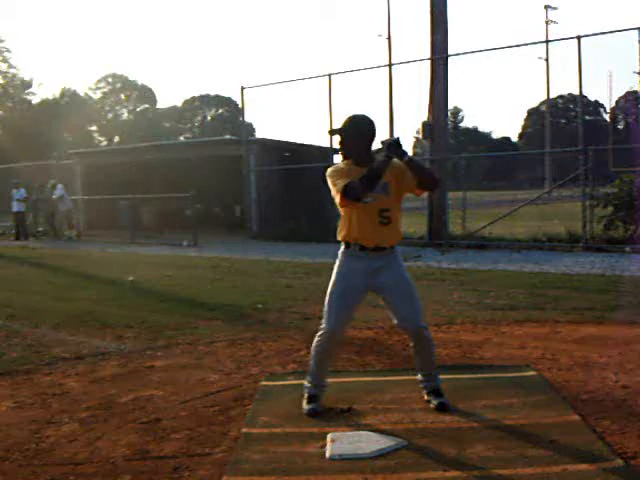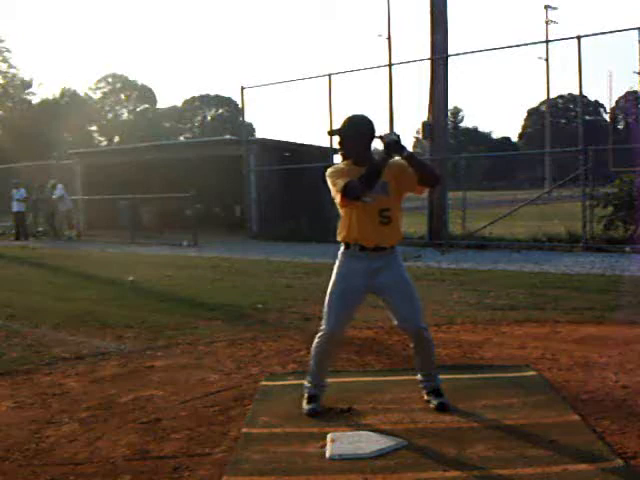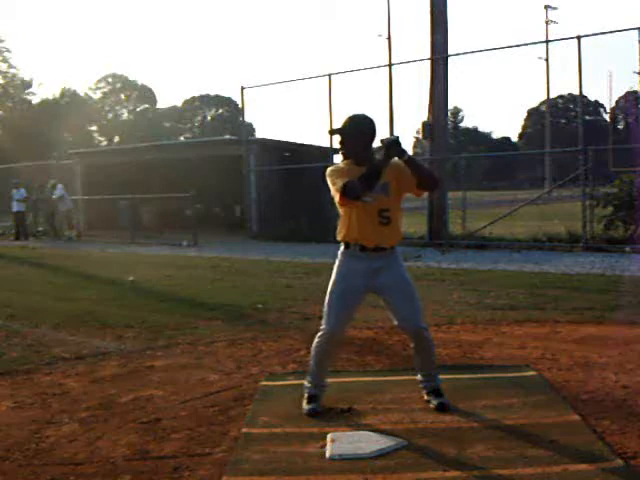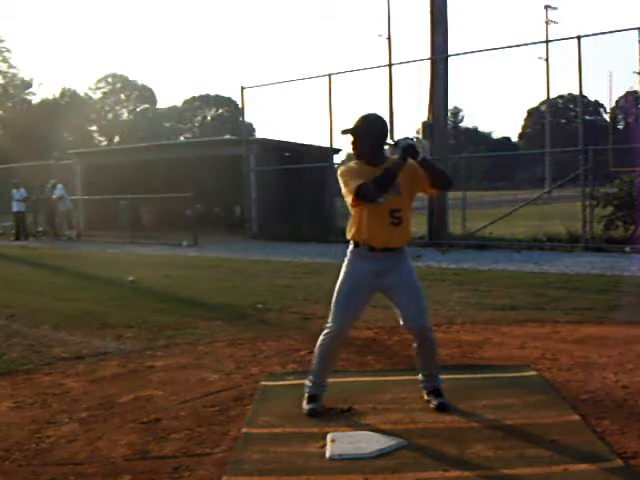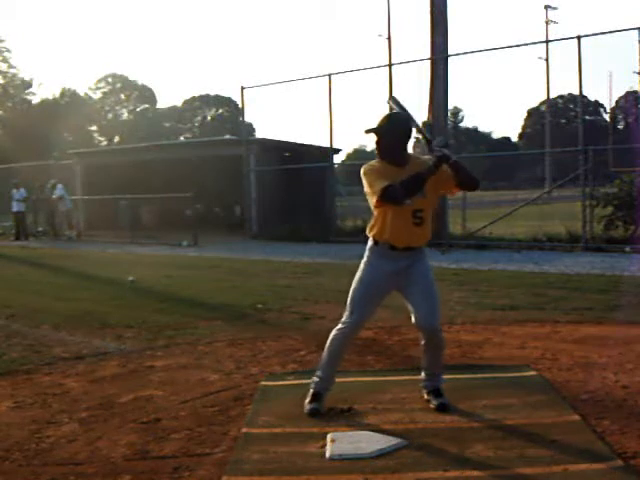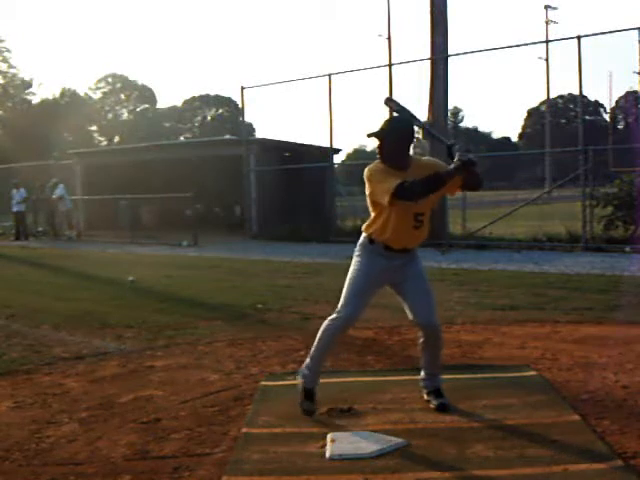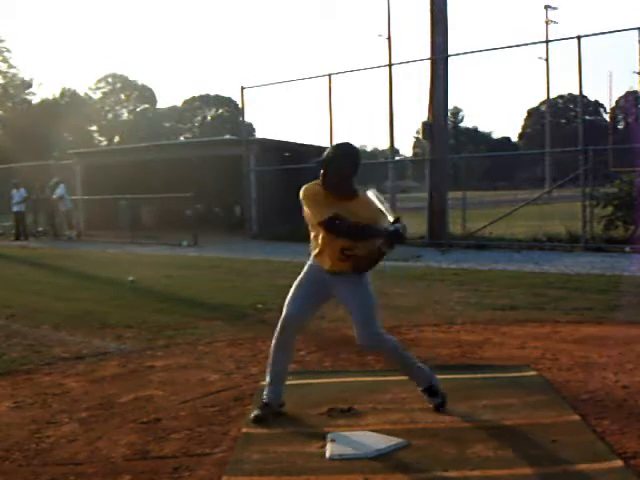
dt=0.4s
person 1, frame 1
left shoulder: (396, 170)
right shoulder: (337, 172)
left elbow: (432, 183)
right elbow: (357, 192)
left wrist: (401, 155)
right wrist: (385, 158)
left hip: (389, 260)
right hip: (353, 260)
left knee: (417, 327)
right knee: (330, 329)
left ankle: (431, 386)
right ankle: (313, 390)
person 1, frame 2
left shoulder: (395, 169)
right shoulder: (337, 173)
left elbow: (432, 179)
right elbow: (355, 191)
left wrist: (401, 152)
right wrist: (385, 155)
left hip: (389, 260)
right hip: (352, 260)
left knee: (417, 327)
right knee: (330, 330)
left ankle: (431, 386)
right ankle: (313, 390)
person 1, frame 3
left shoulder: (395, 170)
right shoulder: (336, 172)
left elbow: (432, 184)
right elbow: (356, 191)
left wrist: (401, 155)
right wrist: (384, 157)
left hip: (388, 260)
right hip: (352, 260)
left knee: (416, 328)
right knee: (330, 330)
left ankle: (431, 386)
right ankle: (313, 390)
person 1, frame 4
left shoulder: (409, 169)
right shoulder: (348, 171)
left elbow: (445, 184)
right elbow: (370, 194)
left wrist: (418, 158)
right wrist: (401, 161)
left hip: (397, 260)
right hip: (361, 259)
left knee: (420, 327)
right knee: (336, 329)
left ankle: (431, 386)
right ankle: (314, 389)
person 1, frame 5
left shoulder: (427, 165)
right shoulder: (371, 170)
left elbow: (471, 185)
right elbow: (395, 196)
left wrist: (451, 162)
right wrist: (433, 169)
left hip: (415, 259)
right hip: (380, 257)
left knee: (430, 326)
right knee: (349, 324)
left ankle: (431, 385)
right ankle: (318, 387)
person 1, frame 6
left shoulder: (429, 166)
right shoulder: (375, 173)
left elbow: (471, 183)
right elbow: (411, 192)
left wrist: (462, 168)
right wrist: (454, 171)
left hip: (408, 258)
right hip: (373, 253)
left knee: (430, 324)
right knee: (344, 317)
left ankle: (432, 385)
right ankle: (307, 379)
person 1, frame 7
left shoulder: (365, 207)
right shoulder: (311, 192)
left elbow: (367, 261)
right elbow: (337, 227)
left wrist: (385, 238)
right wrist: (385, 235)
left hip: (350, 276)
right hip: (318, 269)
left knee: (371, 337)
right knee: (286, 327)
left ankle: (426, 380)
right ankle: (272, 397)
